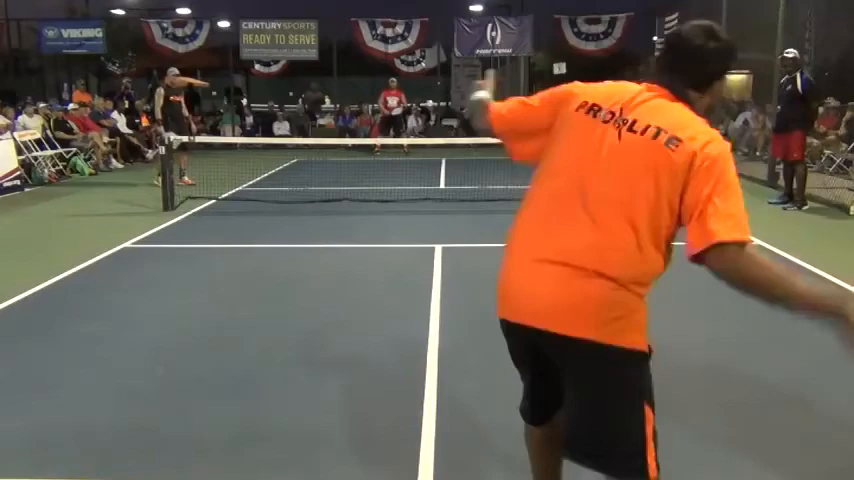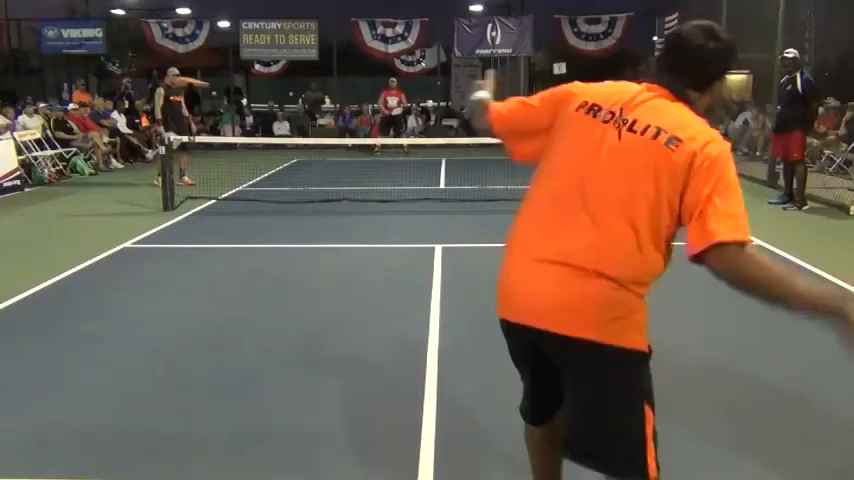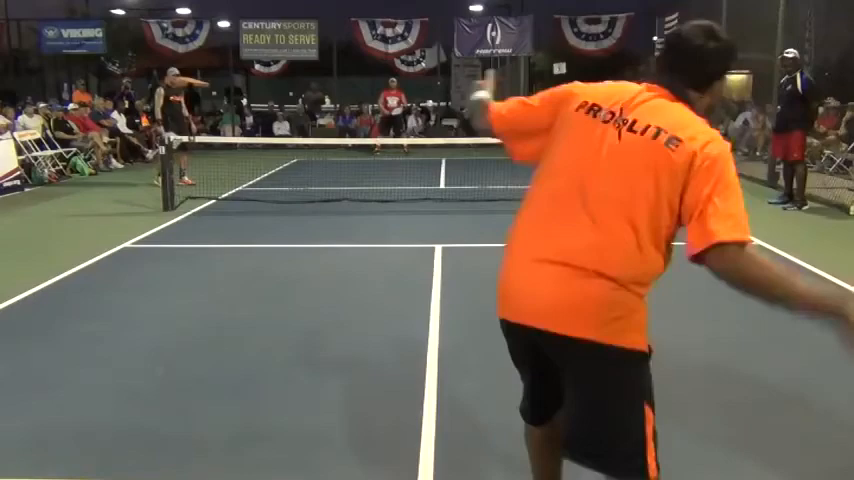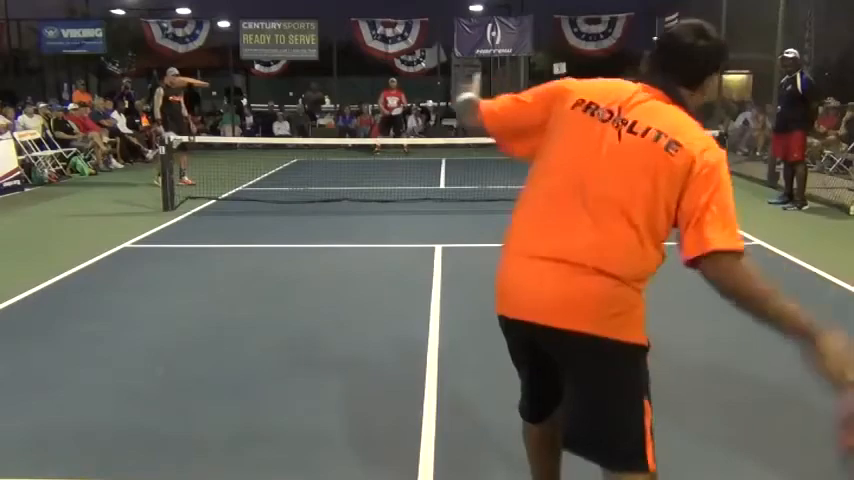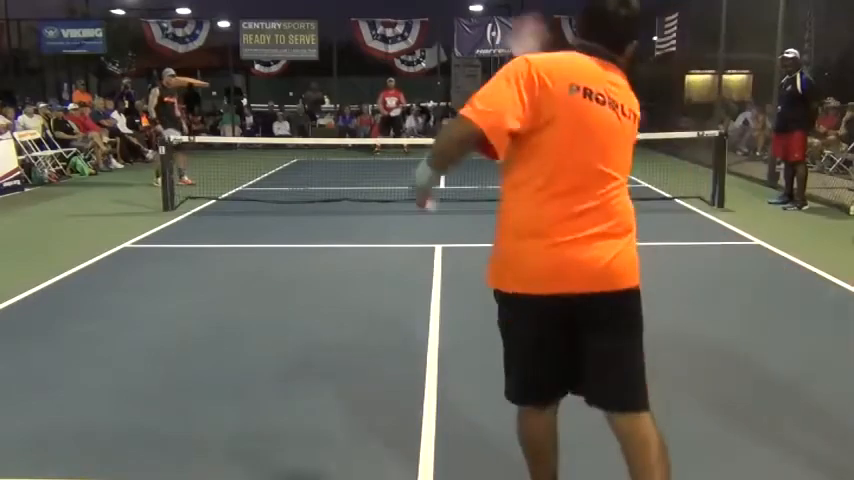
dt=0.3s
person 1, frame 1
left shoulder: (580, 96)
right shoulder: (703, 145)
left elbow: (487, 120)
right elbow: (727, 258)
left wrist: (481, 97)
left hip: (520, 296)
right hip: (600, 315)
left knee: (544, 411)
person 1, frame 2
left shoulder: (580, 96)
right shoulder: (703, 145)
left elbow: (487, 120)
right elbow: (728, 258)
left wrist: (481, 97)
left hip: (519, 297)
right hip: (600, 316)
left knee: (544, 412)
person 1, frame 3
left shoulder: (581, 97)
right shoulder: (703, 145)
left elbow: (487, 119)
right elbow: (728, 258)
left wrist: (481, 96)
left hip: (520, 297)
right hip: (600, 315)
left knee: (544, 412)
person 1, frame 4
left shoulder: (574, 94)
right shoulder: (698, 151)
left elbow: (476, 117)
right elbow: (722, 267)
left wrist: (465, 99)
right wrist: (813, 335)
left hip: (519, 294)
right hip: (599, 311)
left knee: (541, 410)
person 1, frame 5
left shoulder: (532, 70)
right shoulder: (626, 97)
left elbow: (464, 134)
left wrist: (426, 175)
left hip: (532, 272)
right hip: (612, 271)
left knee: (536, 402)
right knee: (632, 412)
person 2, frame 1
left shoulder: (804, 80)
right shoulder: (784, 81)
left elbow: (811, 104)
left wrist: (808, 124)
right wrist: (777, 124)
left hip: (797, 127)
right hip: (783, 126)
left knee: (797, 161)
right knee: (786, 160)
left ankle: (800, 199)
right ankle: (788, 194)
person 2, frame 2
left shoulder: (804, 80)
right shoulder: (784, 81)
left elbow: (811, 104)
left wrist: (808, 124)
right wrist: (777, 123)
left hip: (797, 127)
right hip: (783, 126)
left knee: (797, 161)
right knee: (786, 161)
left ankle: (800, 199)
right ankle: (788, 194)
person 2, frame 3
left shoulder: (804, 80)
right shoulder: (784, 81)
left elbow: (812, 105)
left wrist: (808, 125)
right wrist: (777, 124)
left hip: (797, 127)
right hip: (783, 126)
left knee: (797, 161)
right knee: (786, 161)
left ankle: (800, 199)
right ankle: (788, 194)
person 2, frame 4
left shoulder: (804, 80)
right shoulder: (784, 81)
left elbow: (812, 105)
left wrist: (809, 125)
right wrist: (777, 124)
left hip: (797, 127)
right hip: (783, 126)
left knee: (798, 161)
right knee: (786, 161)
left ankle: (800, 199)
right ankle: (788, 194)
person 2, frame 5
left shoulder: (804, 80)
right shoulder: (785, 81)
left elbow: (812, 105)
left wrist: (809, 126)
right wrist: (777, 125)
left hip: (798, 128)
right hip: (784, 127)
left knee: (798, 161)
right knee: (787, 161)
left ankle: (801, 199)
right ankle: (788, 194)
